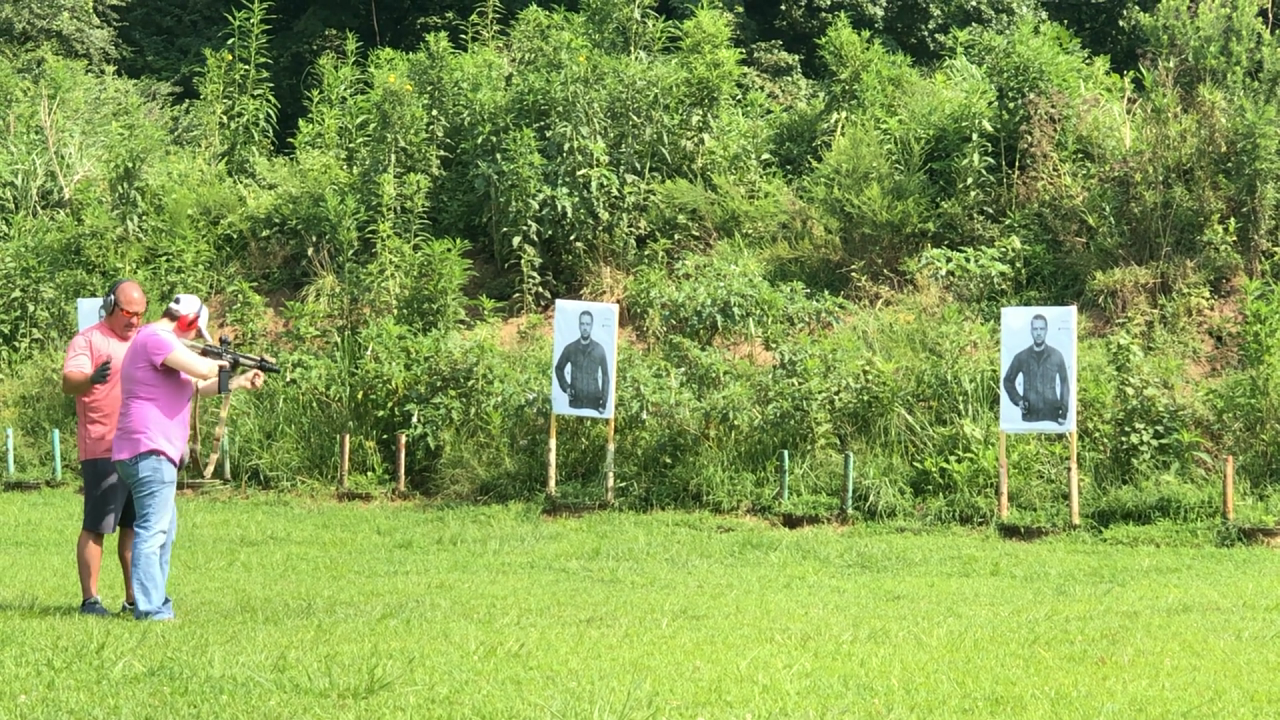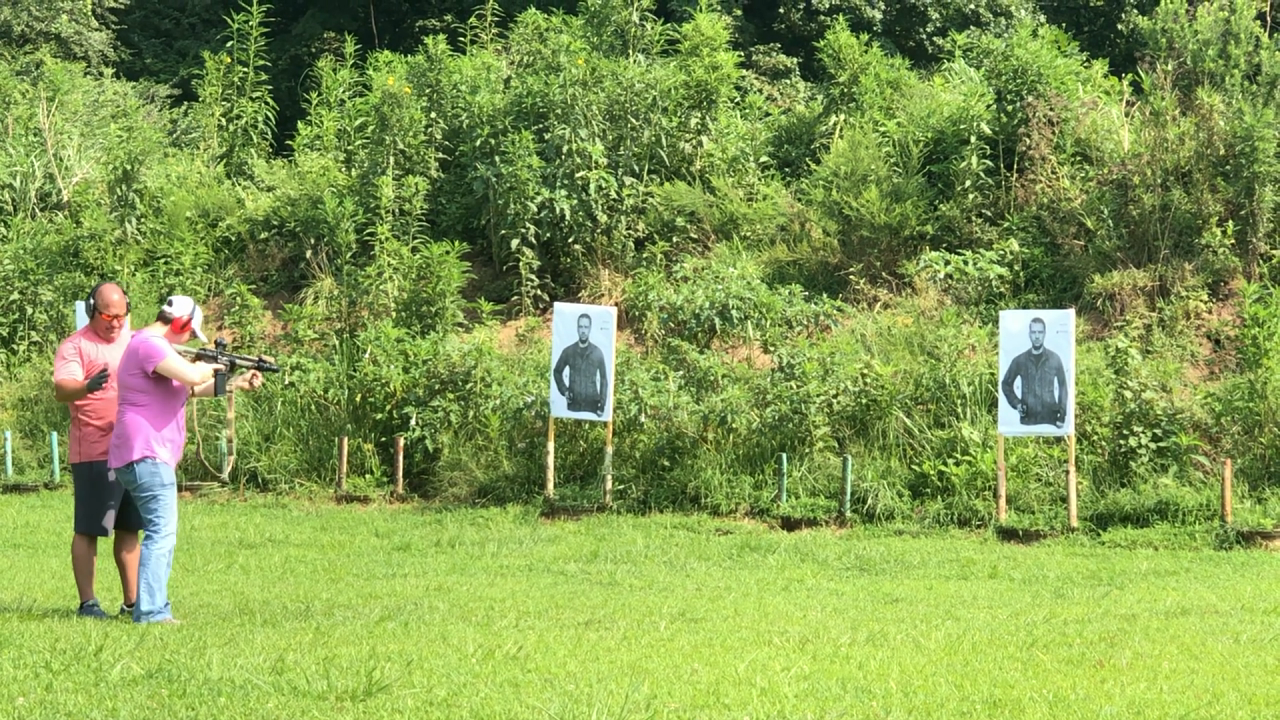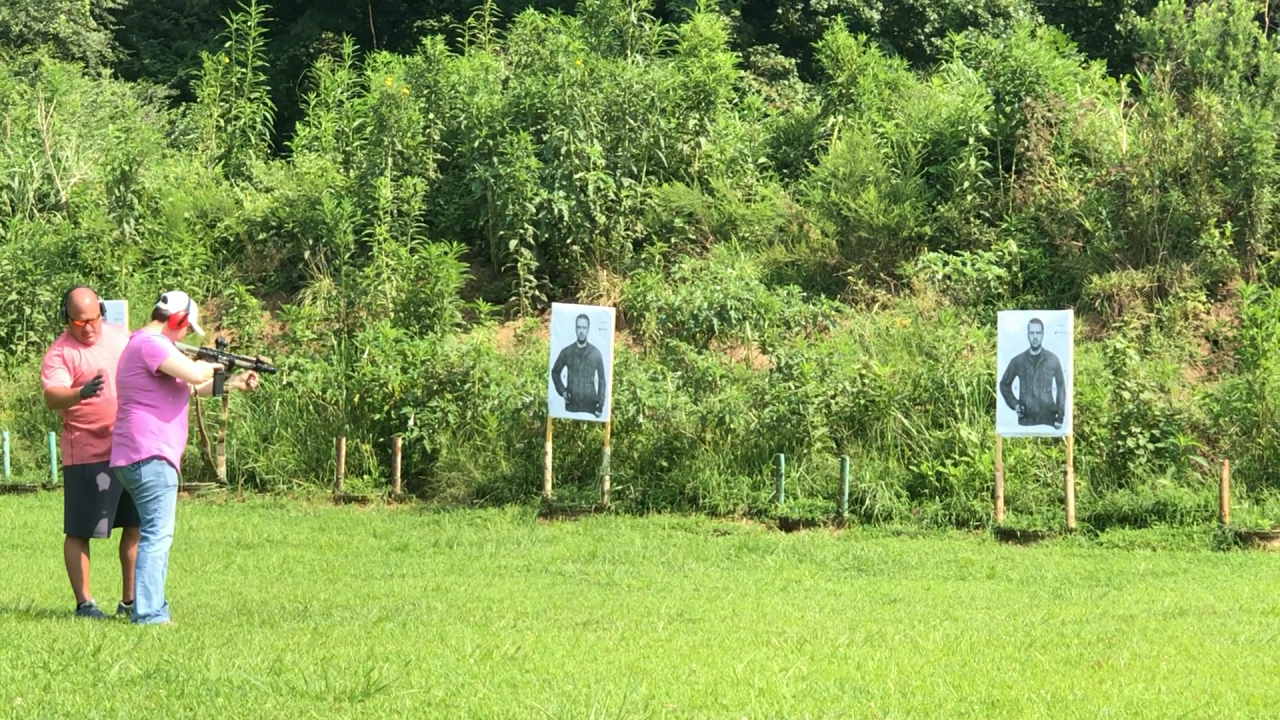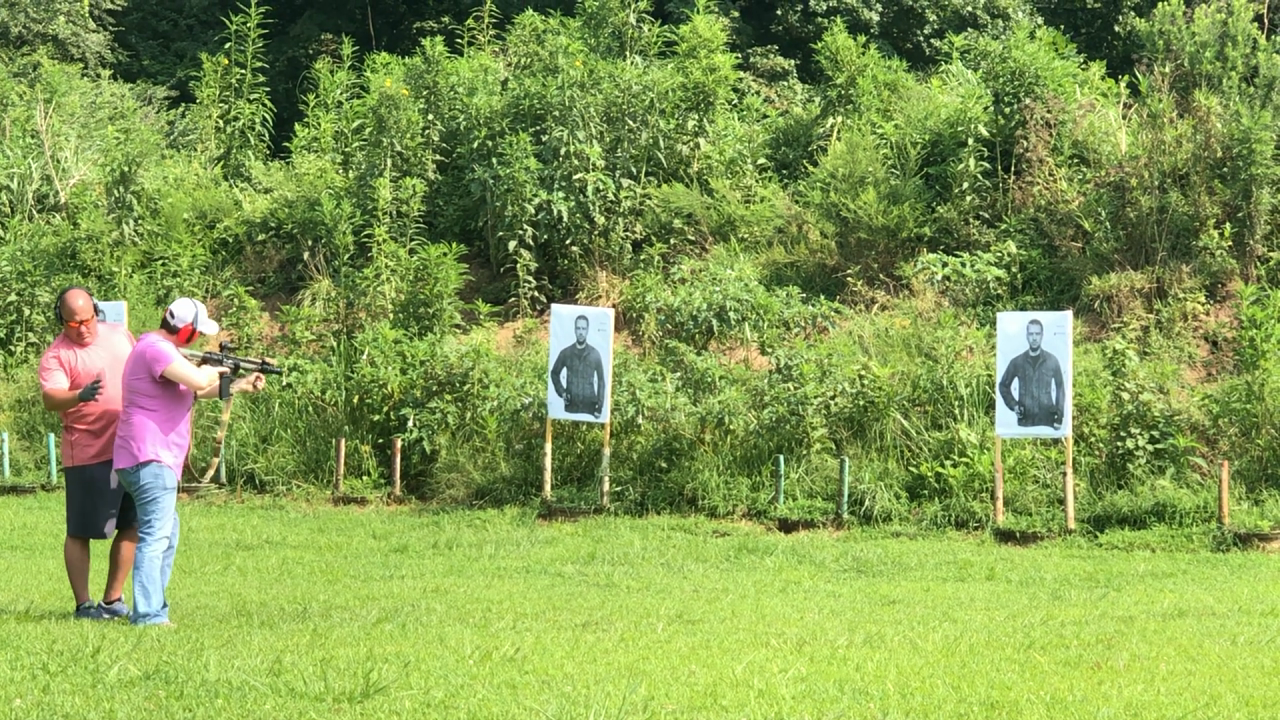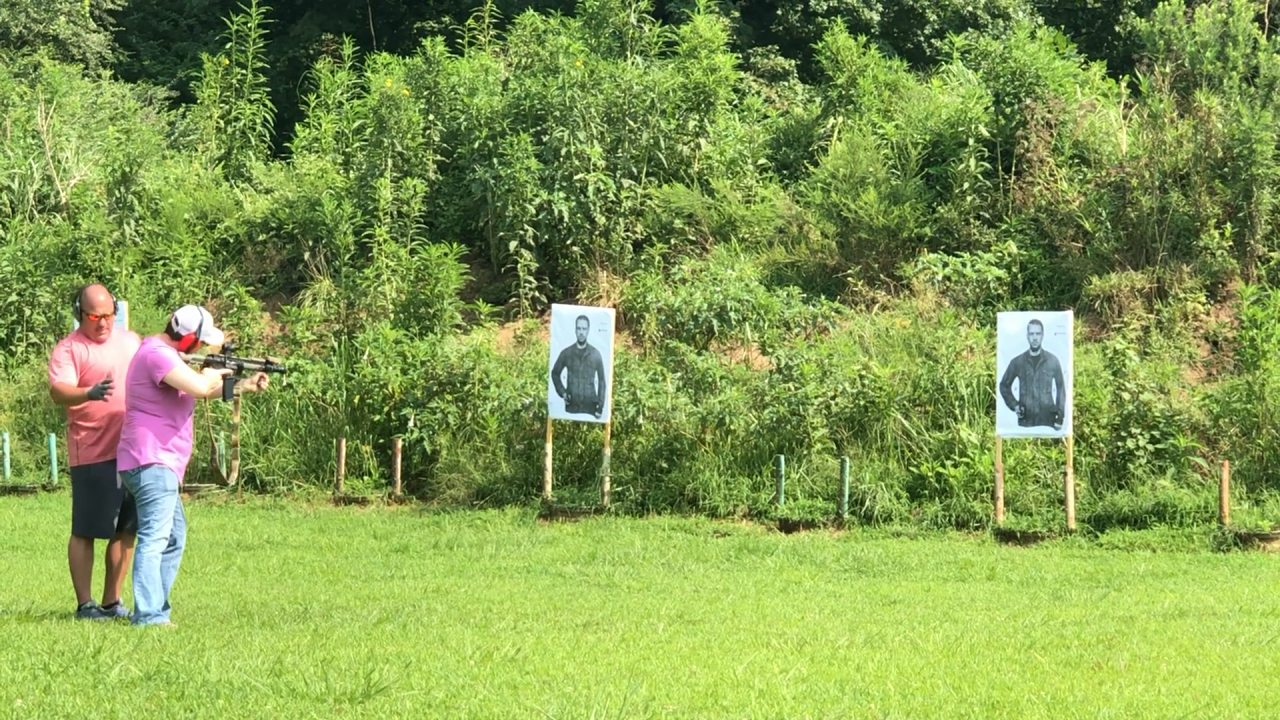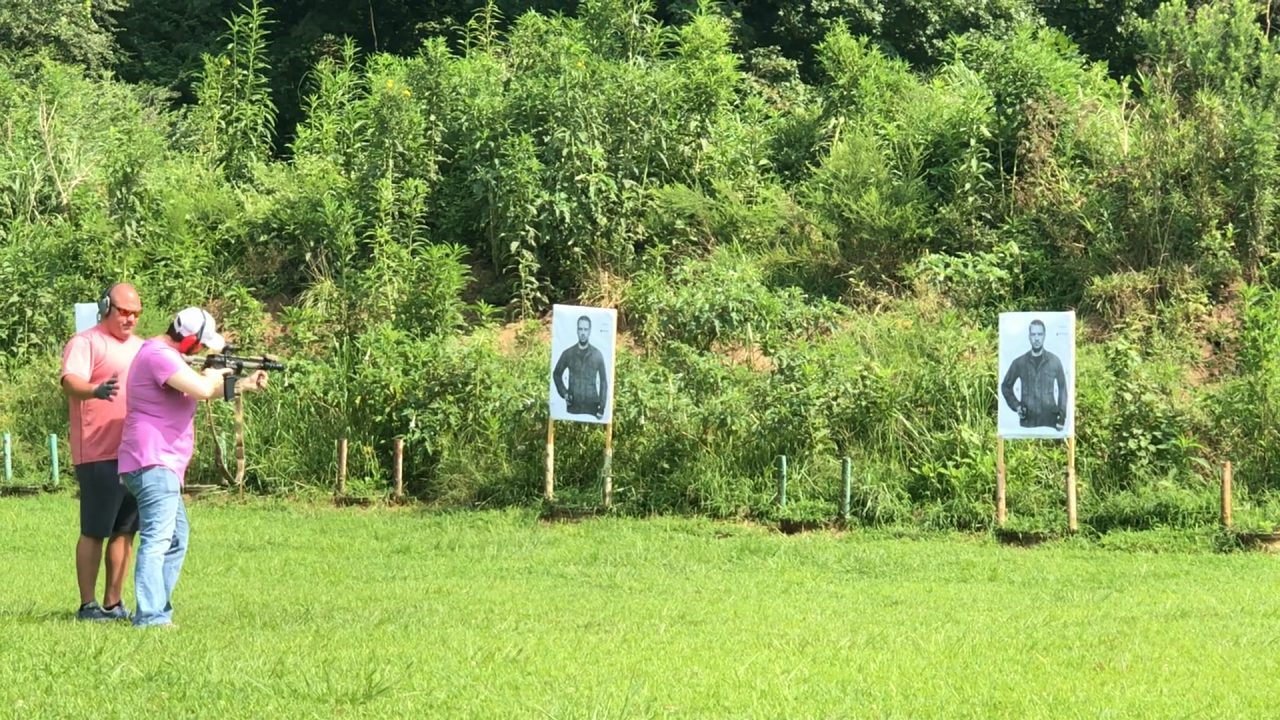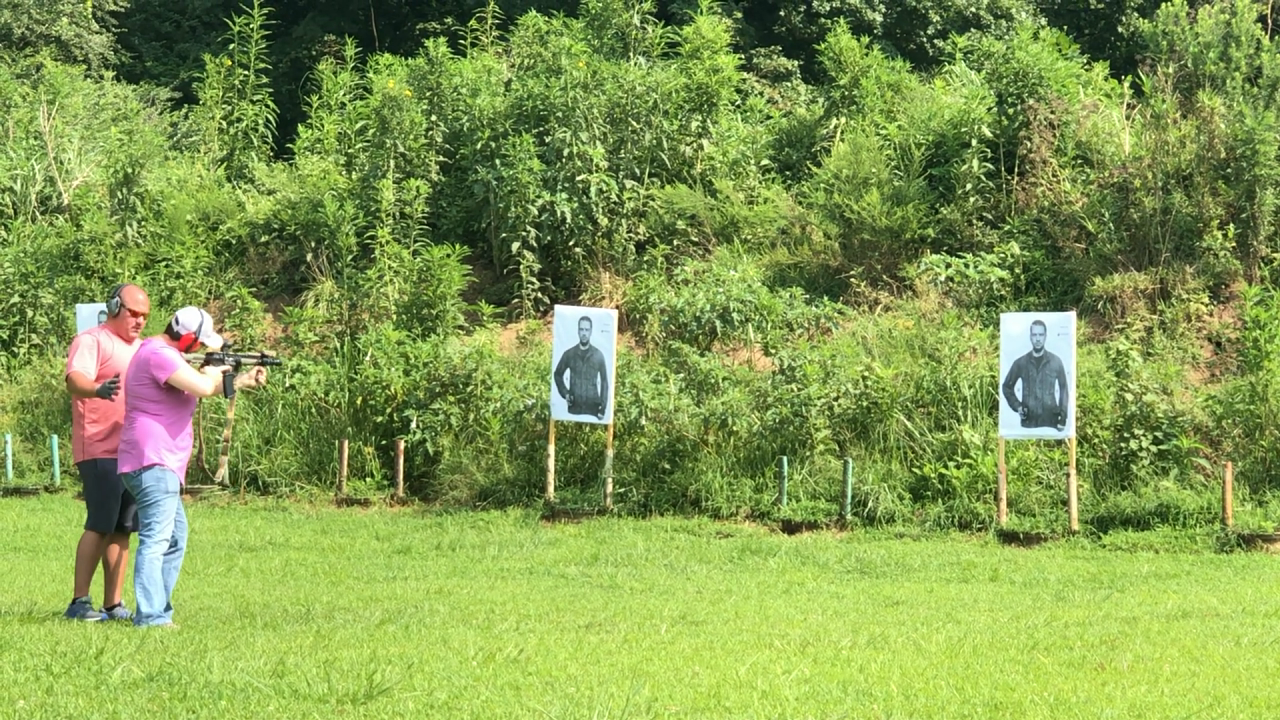
dt=0.3s
person 1, frame 1
right shoulder: (87, 340)
right elbow: (69, 382)
right wrist: (92, 378)
right hip: (103, 450)
left knee: (133, 525)
right knee: (96, 525)
left ankle: (134, 599)
right ankle: (90, 599)
person 1, frame 2
left shoulder: (134, 340)
right shoulder: (75, 346)
right elbow: (61, 389)
right wrist: (87, 386)
right hip: (95, 453)
left knee: (129, 529)
right knee: (89, 528)
left ankle: (132, 601)
right ankle: (87, 602)
person 1, frame 3
left shoulder: (121, 335)
right shoulder: (59, 352)
right elbow: (52, 397)
right wrist: (80, 393)
right hip: (88, 454)
left knee: (137, 524)
right knee: (80, 531)
left ankle: (130, 599)
right ankle: (84, 603)
person 1, frame 4
left shoulder: (120, 335)
right shoulder: (56, 355)
right elbow: (50, 399)
right wrist: (79, 396)
right hip: (89, 455)
left knee: (132, 526)
right knee: (81, 532)
left ankle: (113, 599)
right ankle: (83, 604)
person 1, frame 5
left shoulder: (131, 340)
right shoulder: (68, 349)
right elbow: (58, 391)
right wrist: (88, 393)
right hip: (94, 455)
left knee: (126, 530)
right knee: (86, 531)
left ankle: (111, 602)
right ankle: (84, 604)
person 1, frame 6
left shoulder: (140, 346)
right shoulder: (84, 342)
right elbow: (70, 383)
right wrist: (95, 390)
right hip: (98, 453)
left knee: (125, 530)
right knee: (94, 530)
left ankle: (113, 603)
right ankle: (87, 605)
person 1, frame 7
left shoulder: (143, 348)
right shoulder: (91, 340)
right elbow: (75, 380)
right wrist: (97, 389)
right hip: (99, 451)
left knee: (122, 530)
right knee: (99, 525)
left ankle: (113, 603)
right ankle: (79, 602)
person 2, frame 1
left shoulder: (158, 340)
right shoulder: (157, 337)
left elbow: (193, 386)
right elbow: (199, 369)
left wrist: (237, 382)
right wrist: (215, 364)
left hip: (154, 451)
right hip: (148, 450)
left knee: (163, 529)
right knee: (153, 528)
left ankle: (158, 604)
right ankle: (150, 610)
person 2, frame 2
left shoulder: (154, 346)
right shoulder: (149, 344)
left elbow: (190, 389)
right elbow: (192, 377)
left wrist: (235, 383)
right wrist: (208, 367)
left hip: (152, 455)
right hip: (146, 455)
left knee: (162, 532)
right knee: (162, 531)
left ankle: (154, 607)
right ankle: (151, 611)
person 2, frame 3
left shoulder: (150, 344)
right shoulder: (151, 343)
left elbow: (187, 387)
right elbow: (194, 375)
left wrist: (232, 383)
right wrist: (207, 367)
left hip: (148, 456)
right hip: (149, 456)
left knee: (159, 533)
right knee: (158, 533)
left ankle: (152, 608)
right ankle: (149, 614)
person 2, frame 4
left shoulder: (160, 348)
right shoulder: (156, 349)
left elbow: (193, 391)
right elbow: (199, 381)
left wrist: (238, 386)
right wrist: (212, 371)
left hip: (153, 459)
right hip: (150, 459)
left knee: (166, 535)
right knee: (155, 535)
left ankle: (153, 608)
right ankle: (148, 614)
person 2, frame 5
left shoulder: (166, 352)
right shoulder: (158, 353)
left elbow: (196, 390)
right elbow: (199, 387)
left wrist: (242, 385)
right wrist: (212, 374)
left hip: (159, 462)
right hip: (151, 461)
left knee: (173, 537)
right knee: (155, 537)
left ankle: (155, 608)
right ankle: (148, 615)
person 2, frame 6
left shoulder: (167, 353)
right shoulder: (160, 355)
left elbow: (194, 389)
right elbow: (202, 390)
left wrist: (243, 384)
right wrist: (213, 376)
left hip: (161, 463)
right hip: (153, 462)
left knee: (176, 538)
right knee: (158, 538)
left ankle: (157, 609)
right ankle: (150, 615)
person 2, frame 7
left shoulder: (163, 352)
right shoulder: (159, 354)
left elbow: (192, 388)
right elbow: (202, 388)
left wrist: (241, 381)
right wrist: (213, 374)
left hip: (159, 463)
right hip: (153, 462)
left knee: (175, 537)
right knee: (156, 538)
left ankle: (158, 610)
right ankle: (150, 616)
